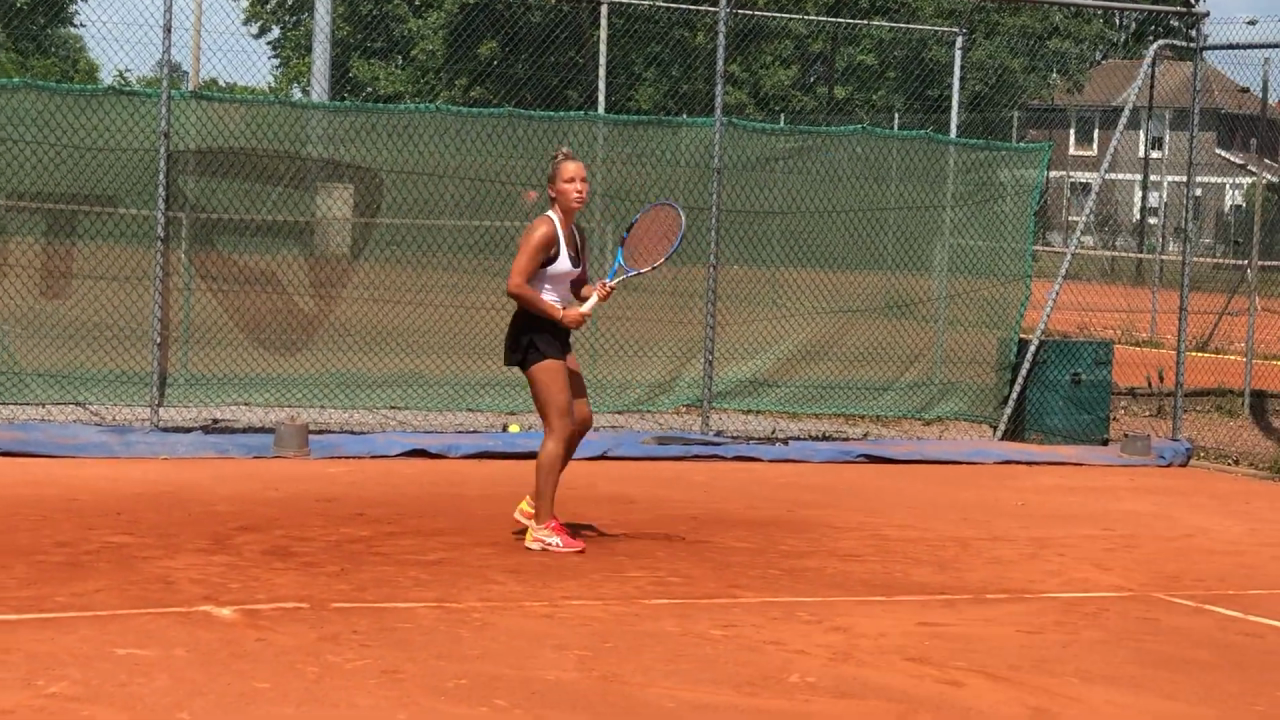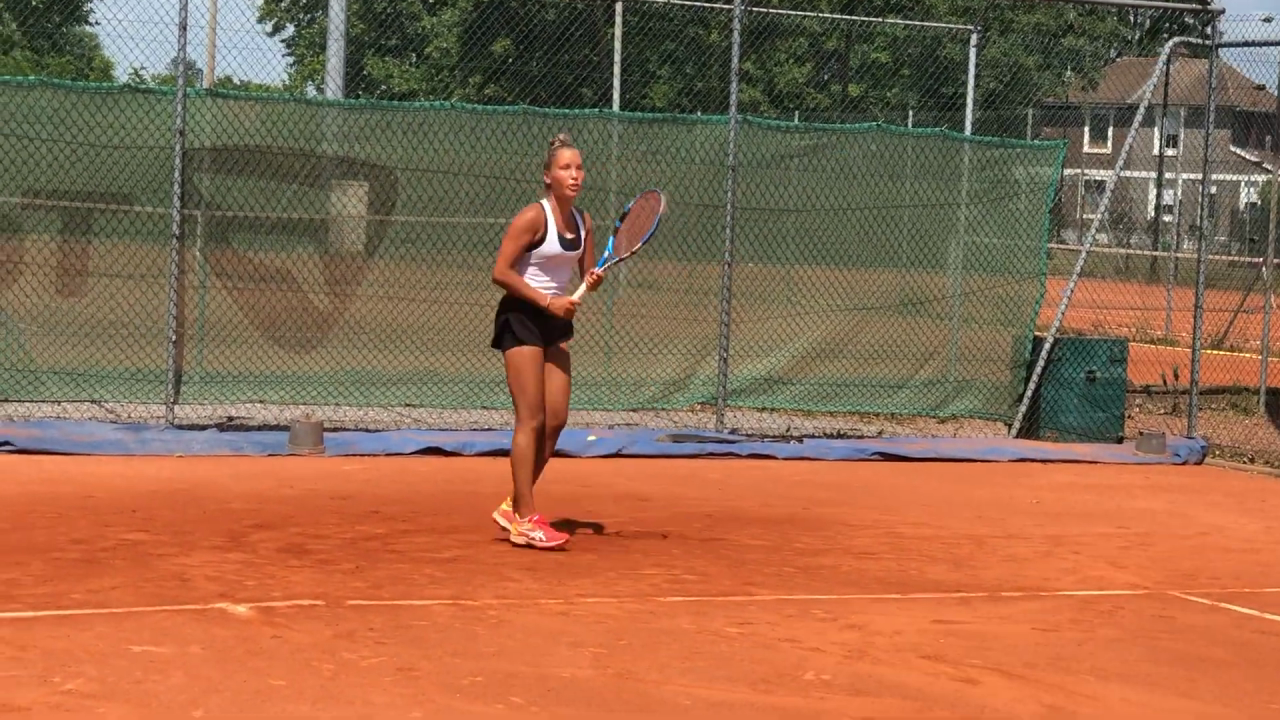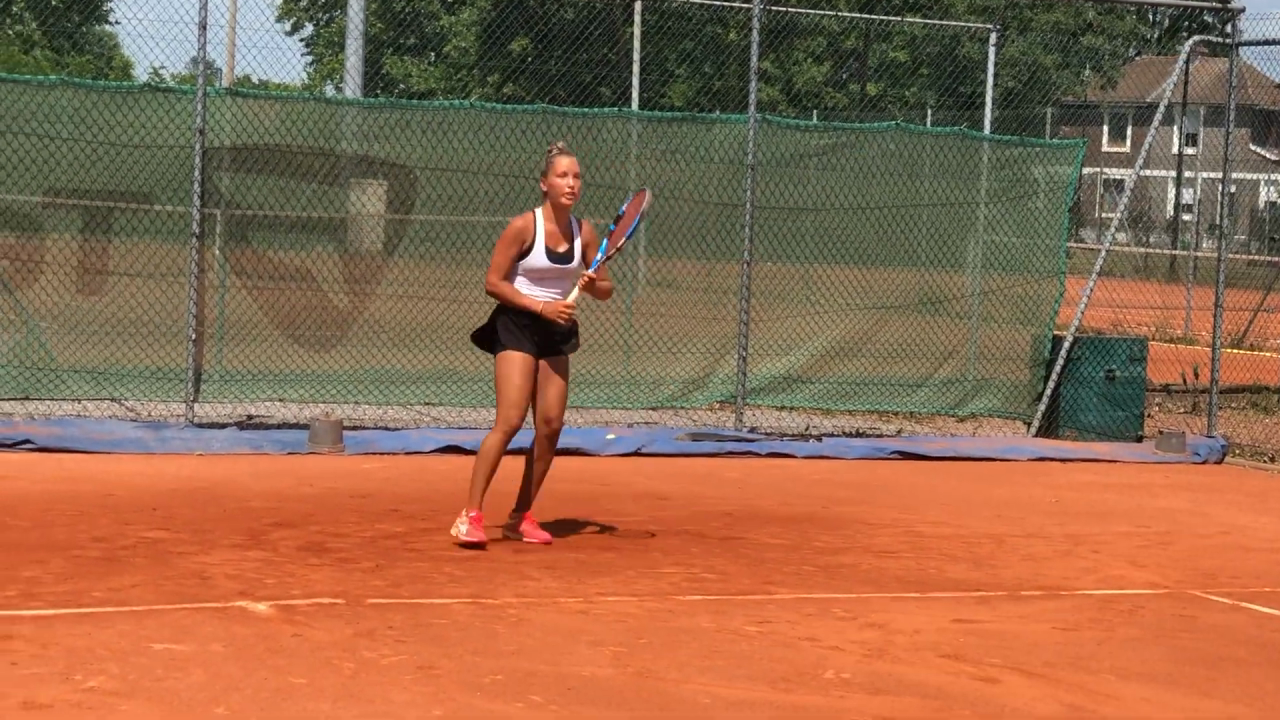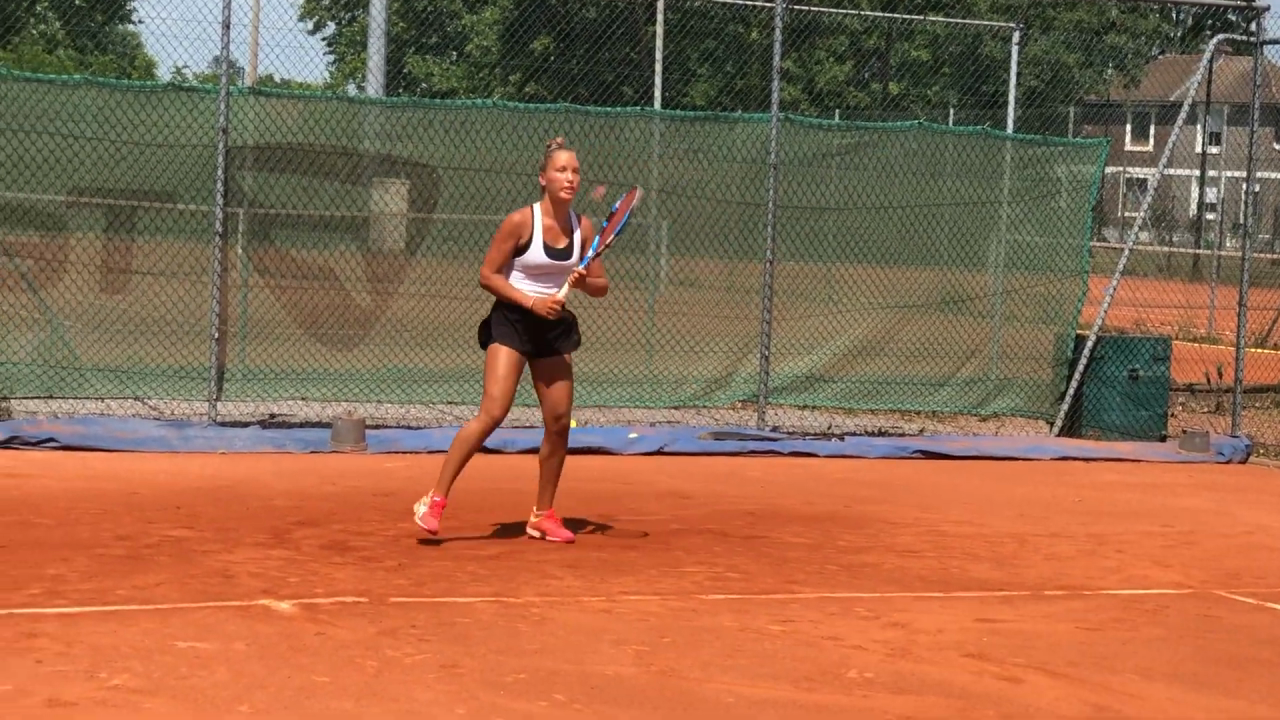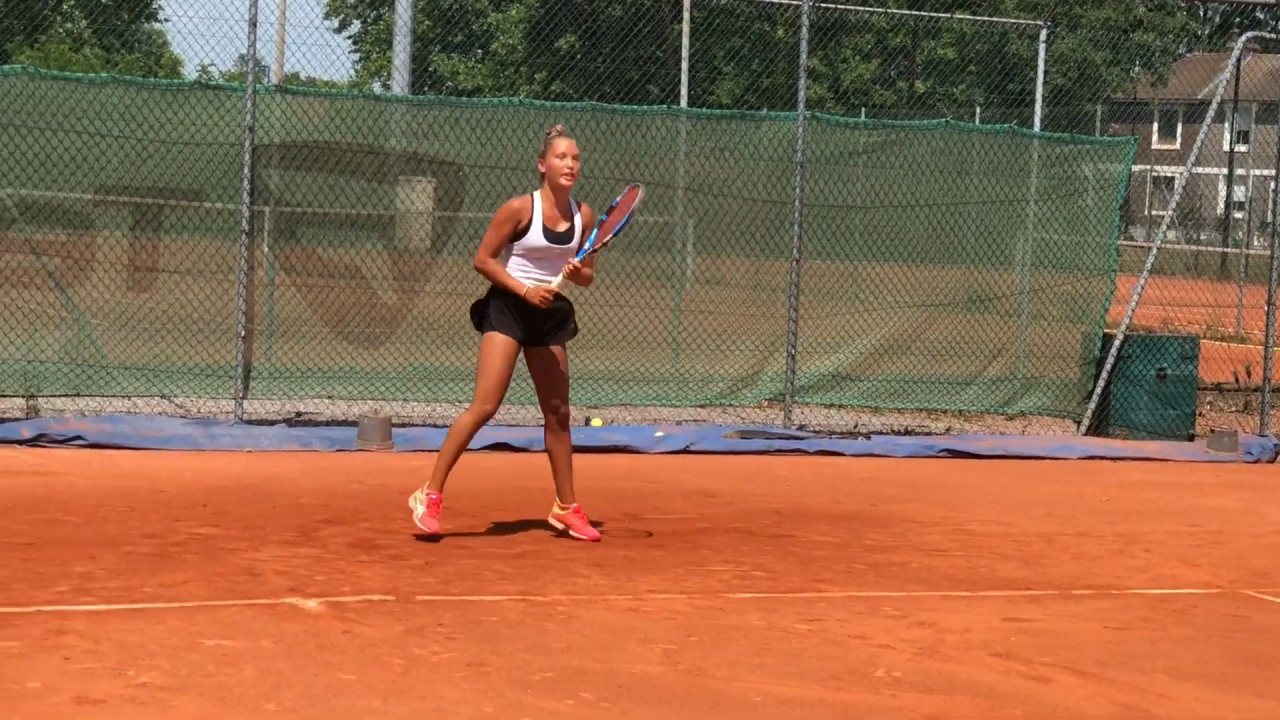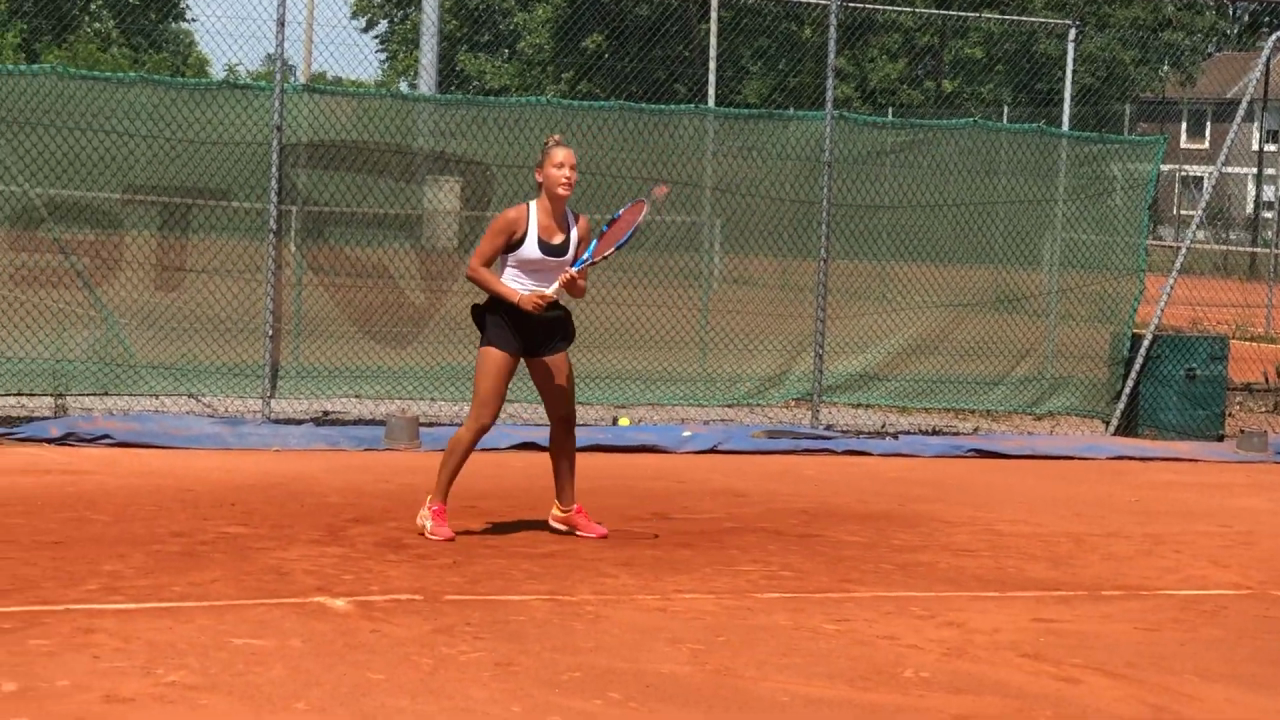
dt=0.1s
person 1, frame 1
left shoulder: (579, 233)
right shoulder: (543, 230)
right elbow: (515, 286)
left wrist: (598, 292)
right wrist: (560, 314)
left hip: (556, 333)
right hip: (535, 332)
left knee: (580, 422)
right knee: (559, 430)
left ankle: (534, 506)
right ankle: (543, 527)
person 1, frame 2
left shoulder: (583, 221)
right shoulder: (533, 216)
left elbow: (579, 273)
right elbow: (500, 272)
left wrist: (591, 280)
right wrist: (547, 300)
left hip: (552, 322)
right hip: (522, 317)
left knee: (555, 420)
right knee: (531, 420)
left ankle: (513, 506)
right ankle: (524, 521)
person 1, frame 3
left shoulder: (585, 231)
right shoulder: (523, 226)
left elbow: (605, 292)
right elbow: (492, 282)
left wrist: (593, 284)
right wrist: (540, 306)
left hip: (555, 331)
right hip: (517, 325)
left knee: (550, 426)
right knee: (509, 422)
left ankle: (520, 516)
right ankle: (471, 514)
person 1, frame 4
left shoulder: (585, 228)
right shoulder: (520, 221)
left elbow: (601, 287)
right elbow: (486, 274)
left wrist: (581, 281)
right wrist: (530, 300)
left hip: (553, 328)
right hip: (513, 321)
left knee: (558, 424)
right knee: (491, 414)
left ankle: (544, 515)
right ankle: (435, 501)
person 1, frame 5
left shoulder: (583, 215)
right shoulder: (519, 208)
left elbow: (587, 275)
right elbow: (482, 258)
left wrist: (574, 271)
right wrist: (522, 287)
left hip: (549, 315)
right hip: (508, 309)
left knee: (558, 415)
right knee: (484, 406)
left ankle: (566, 510)
right ankle: (429, 496)
person 1, frame 6
left shoulder: (579, 226)
right shoulder: (515, 217)
left elbow: (579, 290)
right elbow: (474, 267)
left wrist: (573, 283)
right wrist: (516, 296)
left hip: (548, 324)
right hip: (505, 320)
left knee: (565, 420)
right knee: (482, 418)
left ankle: (567, 509)
right ankle: (435, 505)
